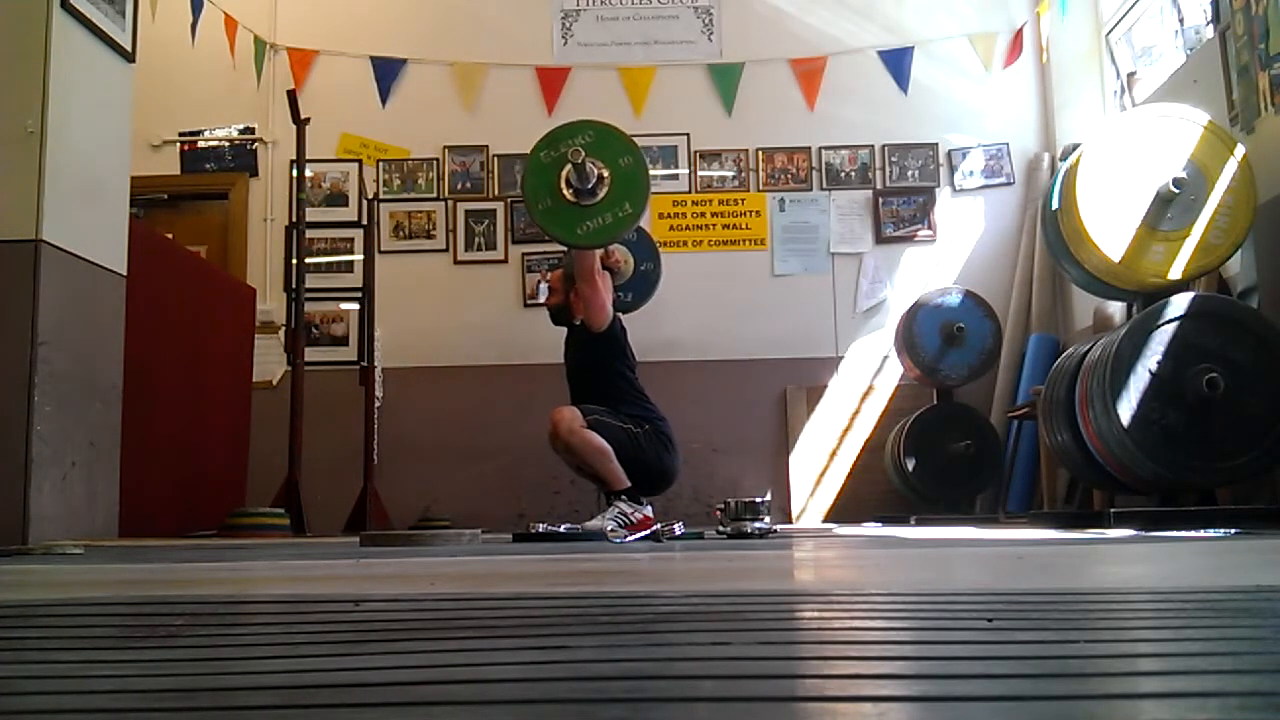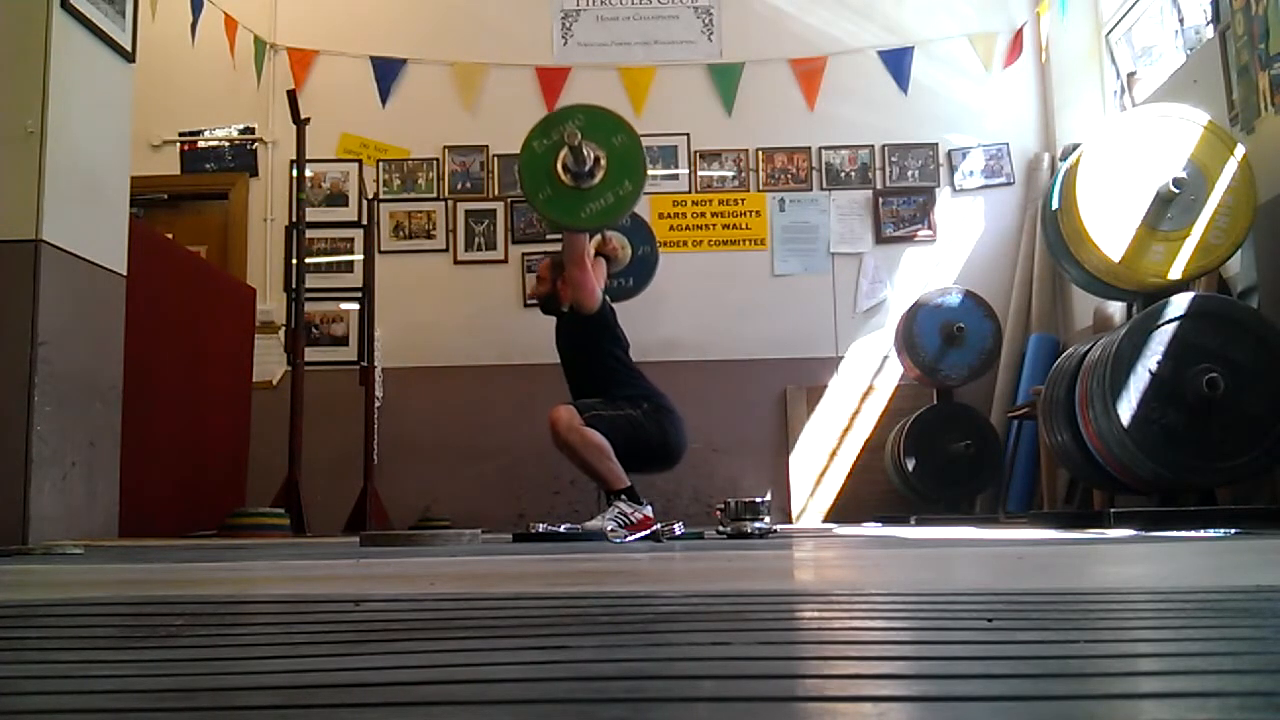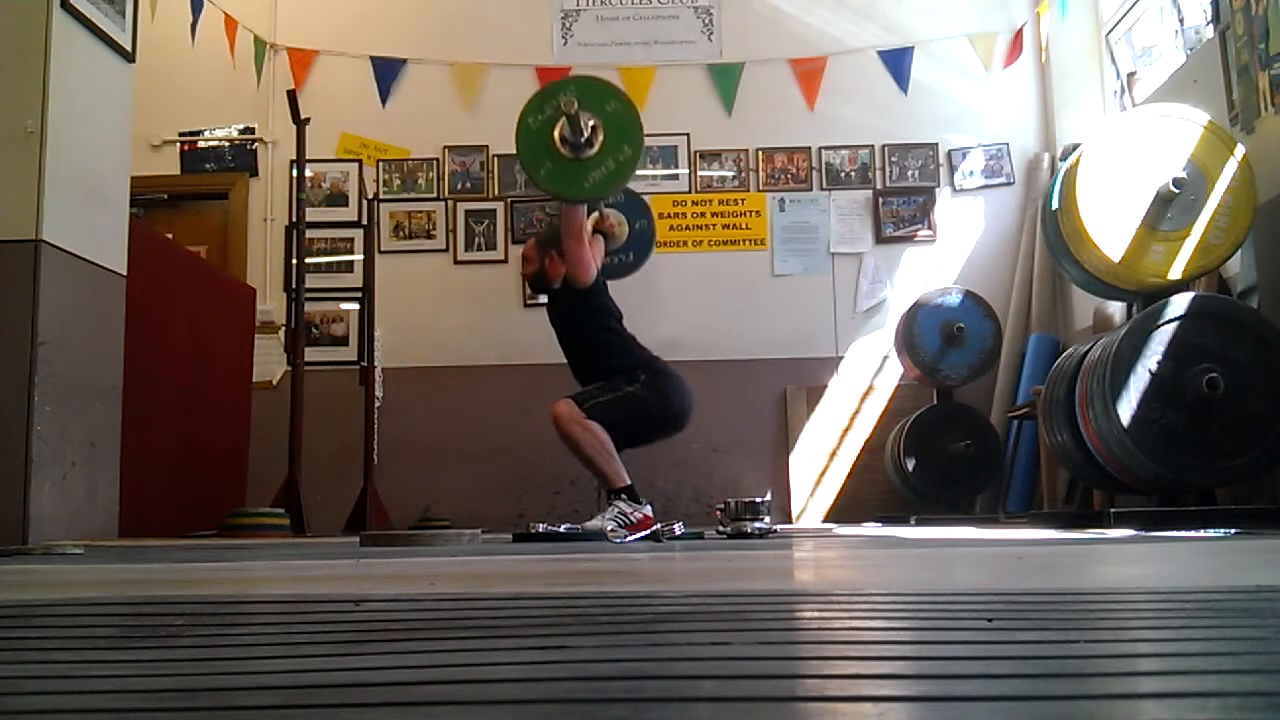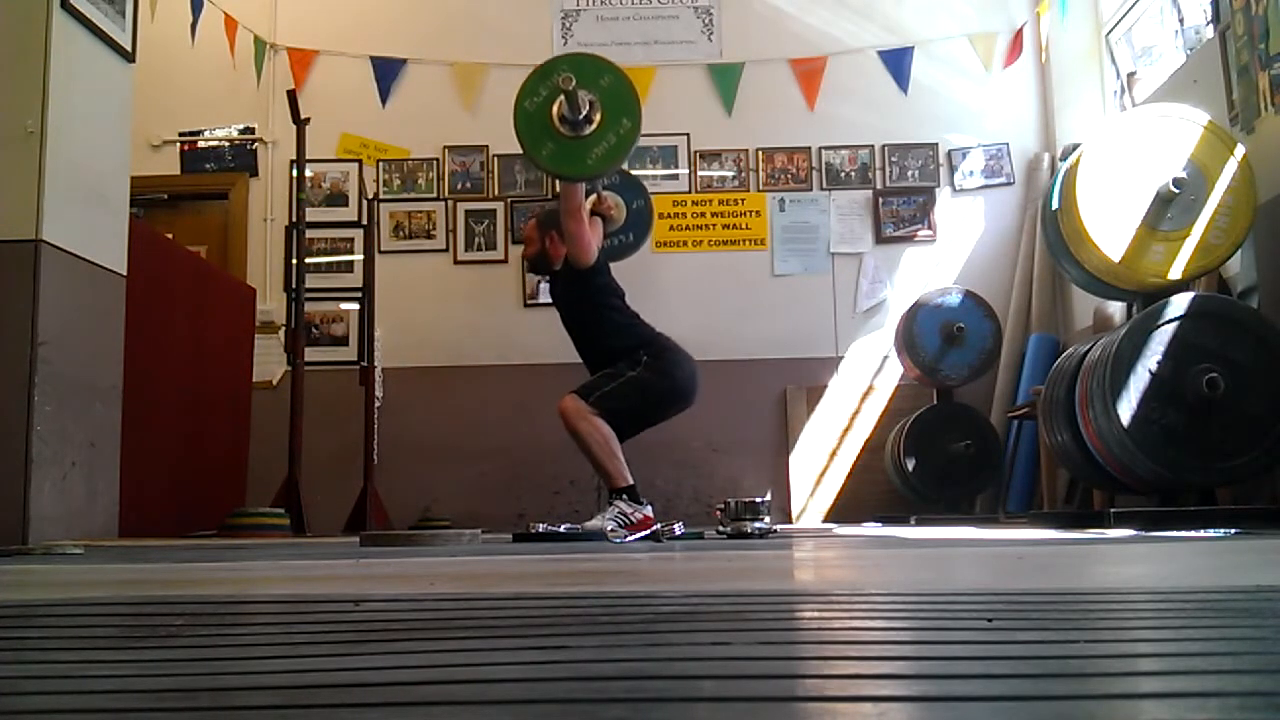
dt=0.2s
person 1, frame 1
left shoulder: (598, 329)
right shoulder: (582, 332)
left elbow: (588, 279)
right elbow: (598, 279)
right wrist: (607, 266)
left hip: (653, 451)
right hip: (646, 453)
left knee: (565, 420)
right knee: (563, 435)
left ankle: (631, 506)
right ankle: (627, 503)
person 1, frame 2
left shoulder: (587, 313)
right shoulder: (573, 318)
left elbow: (578, 262)
right elbow: (592, 270)
right wrist: (602, 254)
left hip: (656, 426)
right hip: (654, 431)
left knee: (564, 418)
right knee: (571, 431)
left ankle: (631, 506)
right ankle: (628, 505)
person 1, frame 3
left shoulder: (578, 286)
right shoulder: (565, 295)
left elbow: (575, 234)
right elbow: (594, 254)
right wrist: (599, 230)
left hip: (658, 392)
right hip: (659, 396)
left knee: (567, 413)
right knee: (583, 429)
left ankle: (630, 505)
right ankle: (627, 504)
person 1, frame 4
left shoulder: (579, 266)
right shoulder: (565, 274)
left elbow: (572, 213)
right elbow: (587, 223)
right wrist: (597, 213)
left hip: (662, 368)
right hip: (664, 372)
left knee: (575, 409)
right knee: (591, 422)
left ankle: (631, 507)
right ankle: (628, 506)
